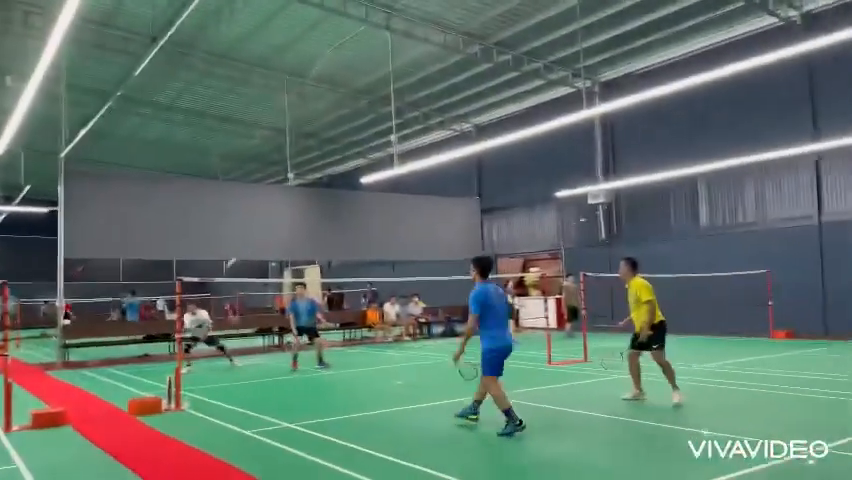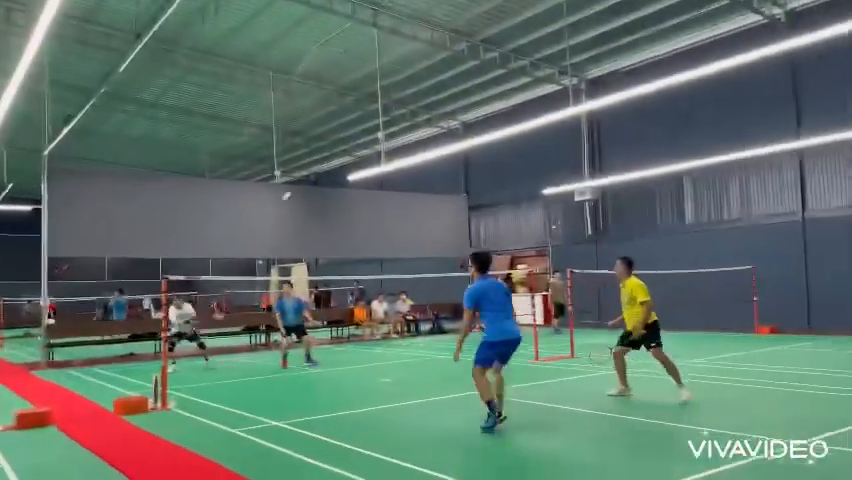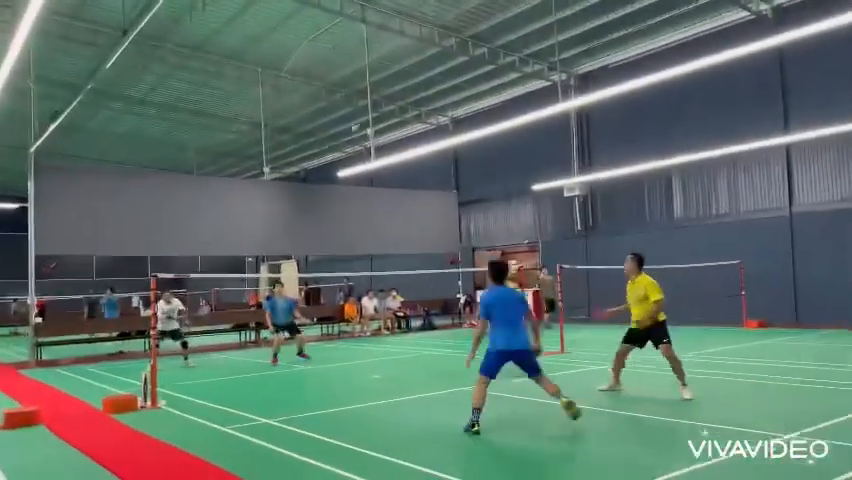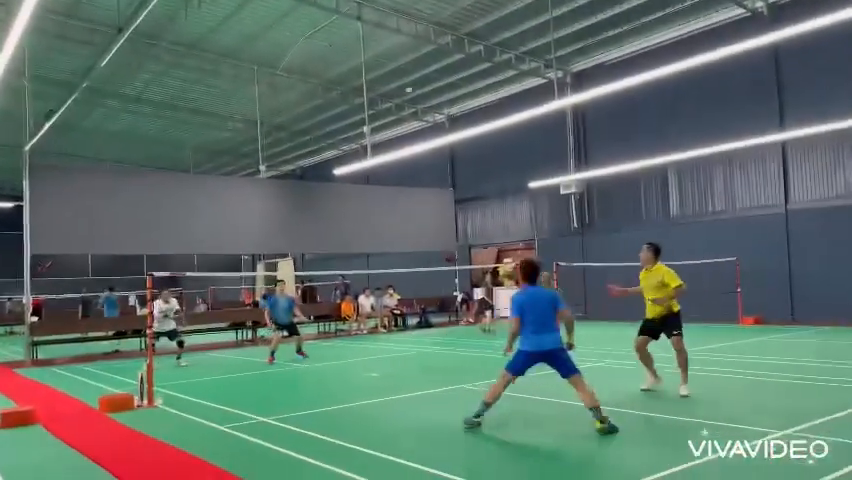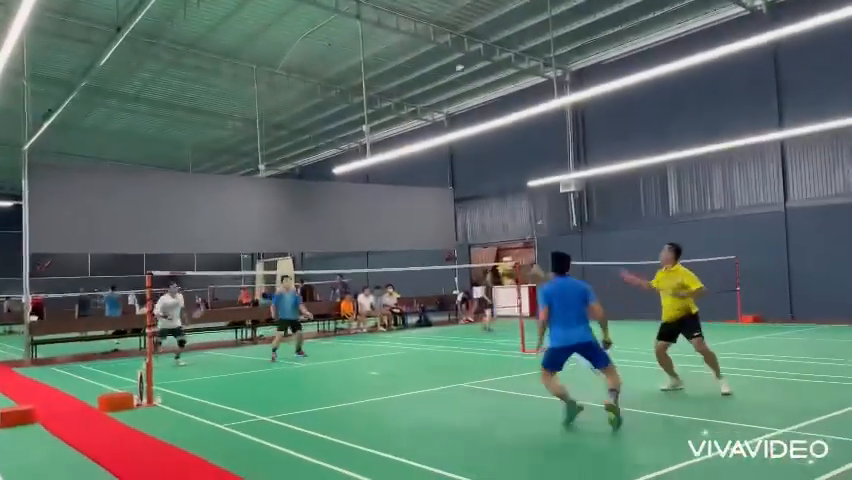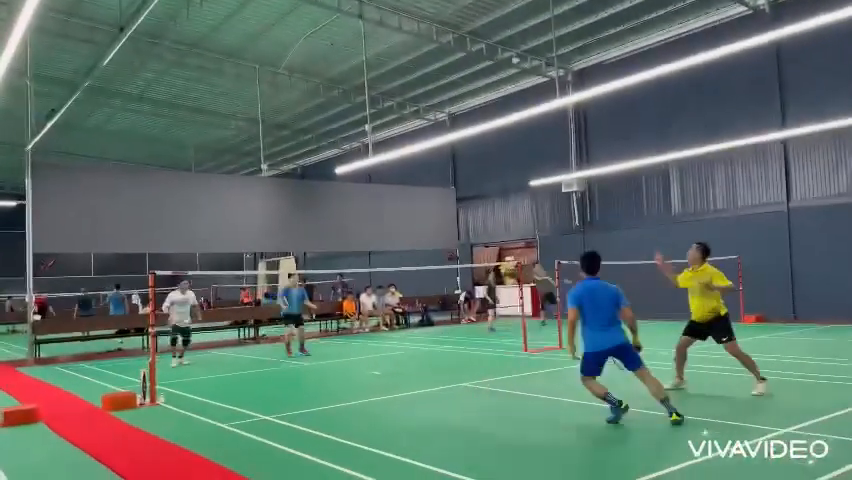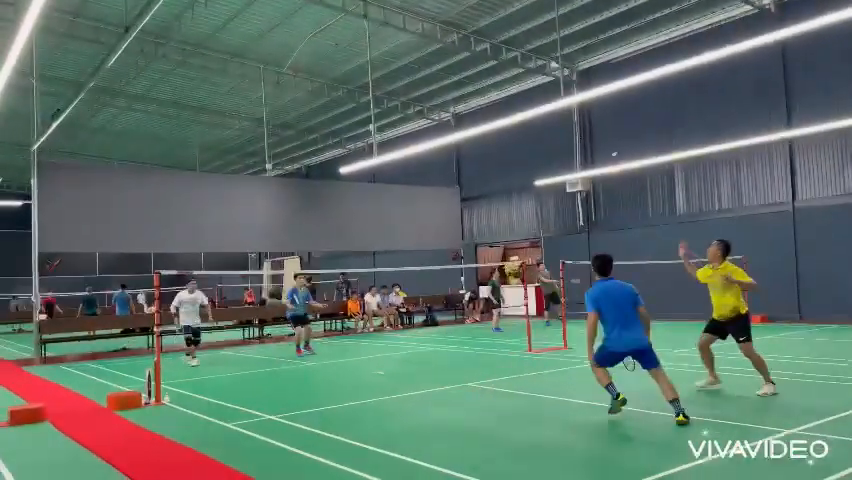
dt=0.1s
person 1, frame 1
left shoulder: (477, 294)
right shoulder: (498, 291)
left elbow: (472, 324)
left wrist: (461, 348)
left hip: (494, 345)
right hip: (504, 343)
left knee: (490, 382)
right knee: (487, 379)
left ankle: (514, 421)
right ankle: (473, 410)
person 1, frame 2
left shoulder: (472, 290)
right shoulder: (501, 285)
left elbow: (468, 321)
left wrist: (459, 345)
left hip: (495, 337)
right hip: (514, 335)
left knee: (478, 373)
right knee: (497, 371)
left ankle: (494, 413)
right ankle: (498, 410)
person 1, frame 3
left shoulder: (486, 298)
right shoulder: (518, 295)
left elbow: (481, 328)
right elbow: (532, 320)
left wrist: (472, 351)
right wrist: (536, 343)
left hip: (499, 348)
right hip: (522, 346)
left knee: (481, 383)
right knee: (541, 379)
left ankle: (474, 421)
right ankle: (565, 401)
person 1, frame 4
left shoulder: (517, 298)
right shoulder: (551, 294)
left elbow: (515, 328)
right elbow: (568, 317)
left wrist: (509, 345)
right wrist: (570, 338)
left hip: (529, 348)
right hip: (554, 347)
left knee: (503, 380)
right knee: (579, 383)
left ankle: (479, 415)
right ankle: (601, 421)
person 1, frame 5
left shoulder: (546, 289)
right shoulder: (582, 287)
left elbow: (543, 318)
right elbow: (599, 313)
left wrist: (540, 340)
right wrist: (606, 334)
left hip: (560, 342)
right hip: (584, 338)
left knee: (546, 376)
right knee: (610, 372)
left ankle: (571, 405)
right ankle: (612, 403)
person 1, frame 6
left shoulder: (575, 292)
right shoulder: (613, 289)
left elbow: (571, 320)
right elbow: (628, 316)
left wrist: (571, 344)
right wrist: (635, 338)
left hip: (594, 345)
right hip: (619, 341)
left knee: (587, 380)
right knee: (645, 375)
left ankle: (616, 405)
right ankle: (672, 412)
person 1, frame 7
left shoulder: (592, 294)
right shoulder: (628, 288)
left elbow: (592, 323)
right elbow: (644, 315)
left wrist: (590, 349)
right wrist: (647, 335)
left hip: (614, 343)
right hip: (639, 340)
left knee: (596, 365)
right knee: (660, 376)
left ankle: (616, 396)
right ankle: (680, 413)
person 2, frame 1
left shoulder: (642, 285)
right shoulder: (630, 285)
left elbow: (651, 306)
left wrist: (646, 328)
right wrist: (627, 320)
left hip: (655, 326)
right hip: (640, 329)
left knee: (659, 358)
right knee: (631, 357)
left ankle: (675, 390)
right ankle: (638, 391)
person 2, frame 2
left shoulder: (636, 285)
right shoulder: (624, 286)
left elbow: (648, 307)
left wrist: (639, 327)
right wrist: (617, 321)
left hip: (647, 326)
right hip: (632, 328)
left knee: (660, 356)
right knee: (617, 353)
left ankle: (681, 387)
right ankle: (624, 387)
person 2, frame 3
left shoulder: (648, 282)
right shoulder: (630, 284)
left elbow: (660, 304)
left wrist: (646, 318)
right wrist: (614, 311)
left hip: (656, 324)
right hip: (637, 326)
left knee: (668, 355)
right knee: (620, 352)
left ankle: (684, 387)
right ankle: (615, 382)
person 2, frame 4
left shoulder: (664, 271)
right shoulder: (643, 273)
left elbow: (681, 288)
left wrist: (666, 299)
right wrist: (622, 291)
left hip: (669, 315)
right hip: (651, 317)
left knee: (678, 346)
right knee: (639, 346)
left ankle: (684, 383)
right ankle: (654, 377)
person 2, frame 5
left shoulder: (683, 273)
right shoulder: (661, 274)
left elbow: (701, 289)
right elbow: (652, 286)
left wrist: (684, 294)
right wrist: (632, 279)
left hip: (687, 316)
right hip: (668, 319)
left knee: (701, 348)
right knee: (659, 350)
left ankle: (721, 379)
right ankle: (675, 380)
person 2, frame 6
left shoulder: (712, 272)
right shoulder: (688, 273)
left elbow: (731, 287)
right elbow: (677, 282)
left wrist: (713, 287)
right wrist: (663, 265)
left hip: (717, 317)
right hip: (697, 319)
left knee: (734, 351)
right knee: (680, 346)
left ankle: (760, 381)
right ankle: (679, 380)
person 2, frame 7
left shoulder: (732, 270)
right shoulder: (707, 270)
left elbow: (753, 285)
right elbow: (695, 274)
left wrist: (734, 281)
right wrist: (684, 257)
left hip: (738, 316)
right hip: (718, 317)
left knee: (748, 351)
right knee: (702, 344)
left ankle: (769, 383)
right ankle: (713, 378)
